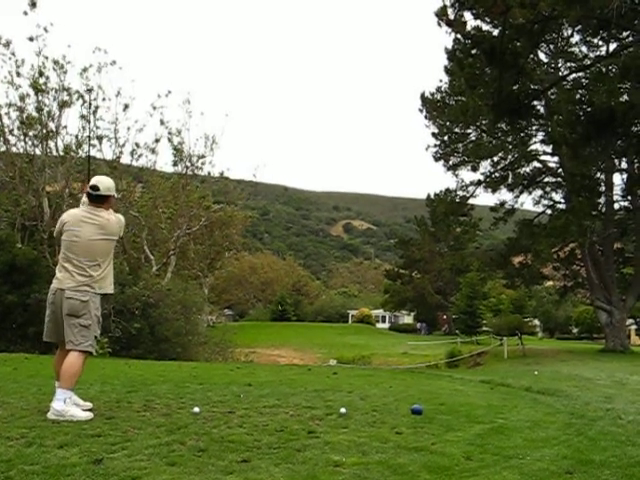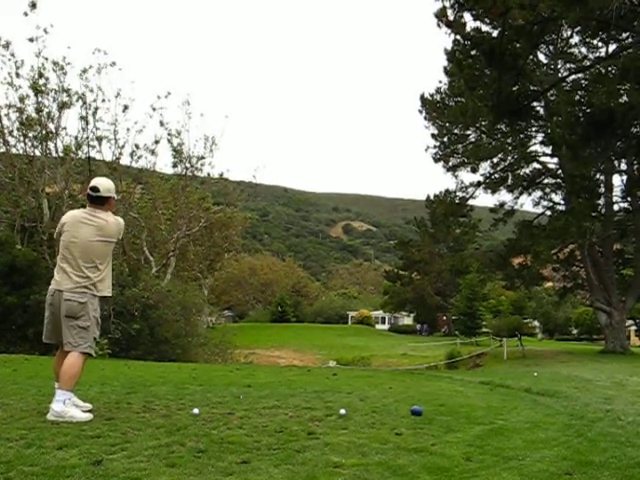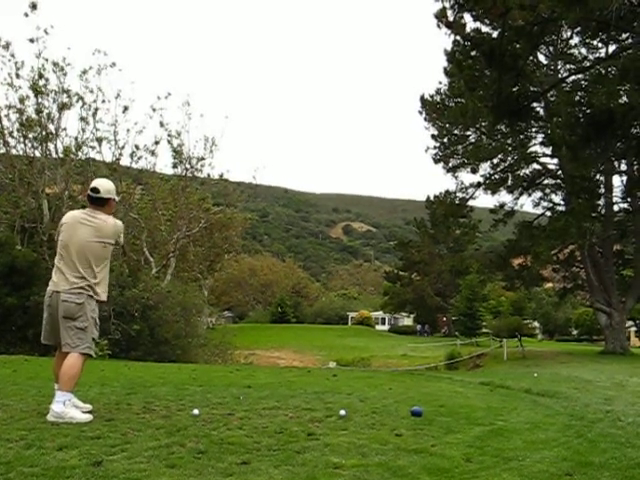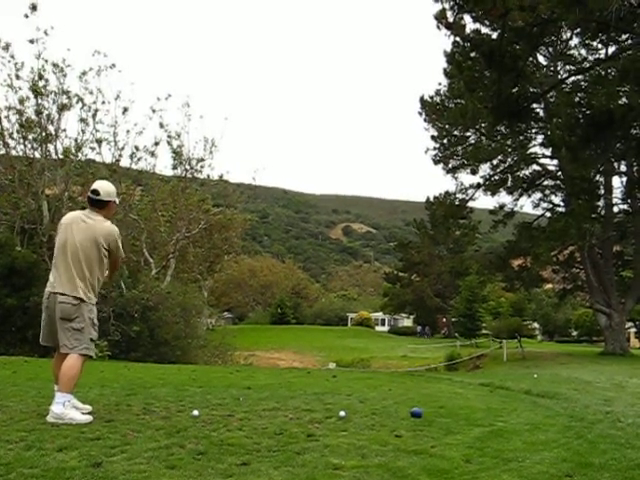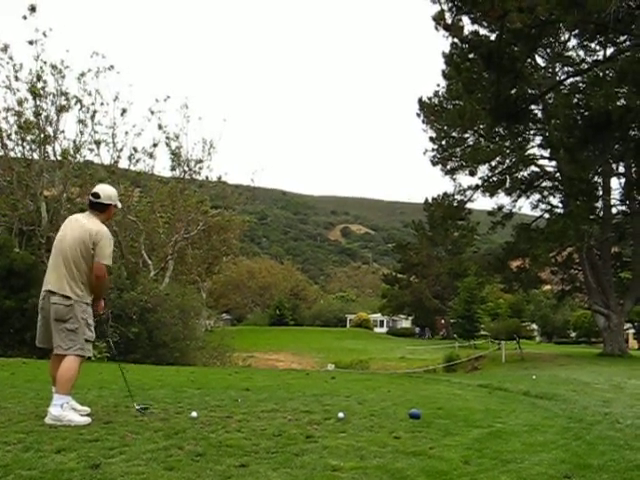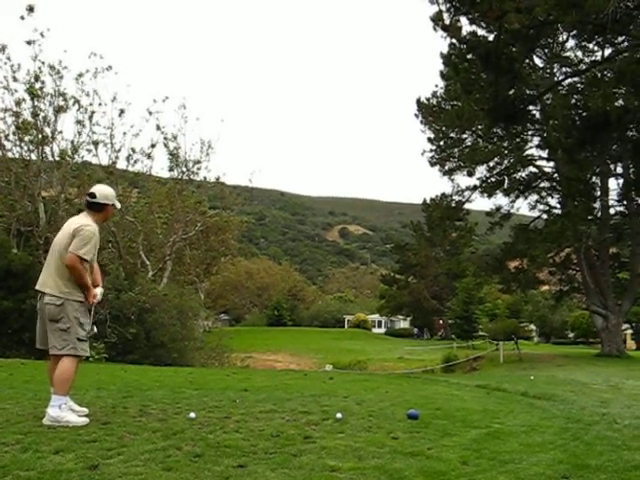
dt=0.2s
person 1, frame 1
left shoulder: (70, 216)
right shoulder: (116, 222)
right wrist: (95, 204)
left hip: (59, 289)
right hip: (83, 294)
left knee: (65, 346)
right knee: (79, 348)
left ankle: (64, 395)
right ankle: (60, 404)
person 1, frame 2
left shoulder: (70, 217)
right shoulder: (115, 224)
right wrist: (103, 208)
left hip: (58, 291)
right hip: (82, 296)
left knee: (64, 347)
right knee: (78, 349)
left ankle: (63, 396)
right ankle: (60, 405)
person 1, frame 3
left shoulder: (69, 217)
right shoulder: (114, 226)
left hip: (56, 291)
right hip: (80, 297)
left knee: (63, 348)
right knee: (78, 350)
left ankle: (63, 397)
right ankle: (60, 406)
person 1, frame 4
left shoulder: (68, 218)
right shoulder: (109, 231)
right elbow: (116, 262)
right wrist: (108, 275)
left hip: (54, 292)
right hip: (77, 298)
left knee: (63, 349)
right knee: (77, 351)
left ankle: (63, 398)
right ankle: (60, 407)
person 1, frame 5
left shoulder: (72, 220)
right shoulder: (102, 233)
right elbow: (99, 272)
left wrist: (93, 292)
right wrist: (99, 298)
left hip: (50, 293)
right hip: (72, 299)
left knee: (59, 351)
right knee: (74, 353)
left ankle: (61, 400)
right ankle: (58, 409)
person 1, frame 6
left shoulder: (77, 220)
right shoulder: (89, 229)
right elbow: (71, 262)
left wrist: (97, 287)
right wrist: (88, 288)
left hip: (50, 294)
right hip: (66, 298)
left knee: (58, 352)
right knee: (71, 353)
left ankle: (60, 401)
right ankle: (56, 410)
